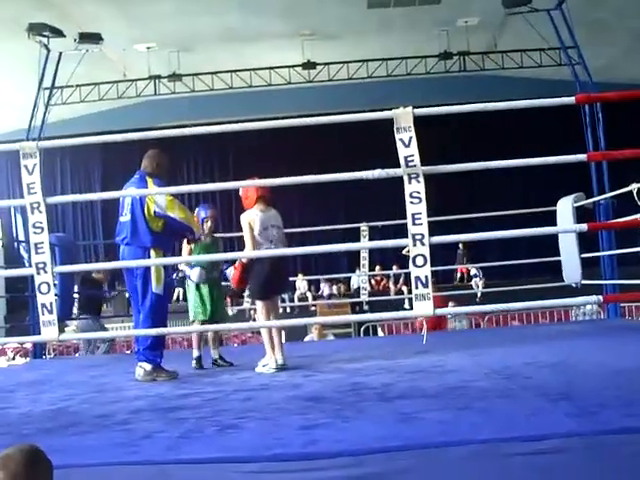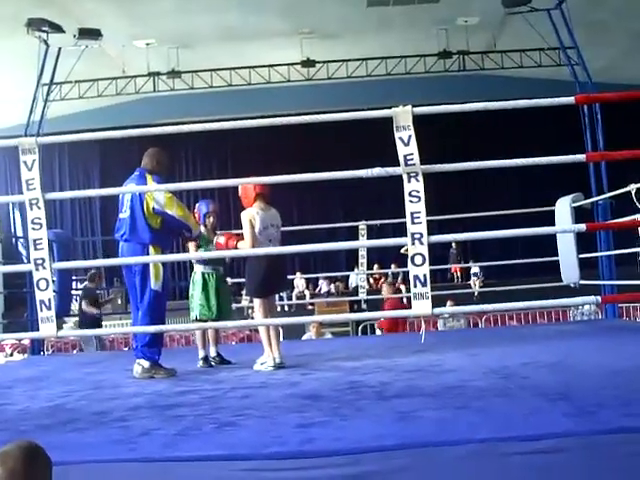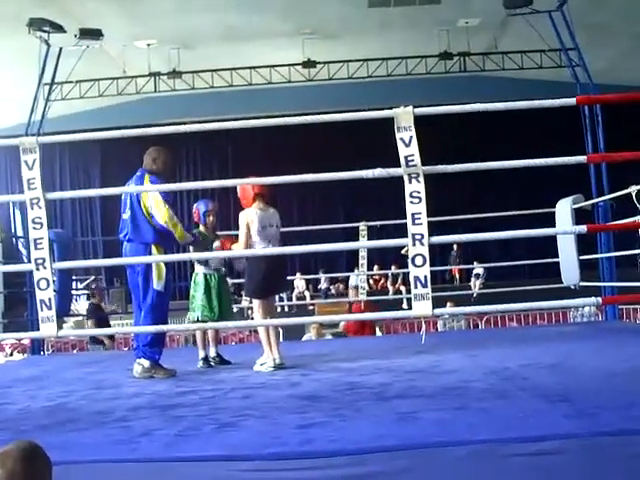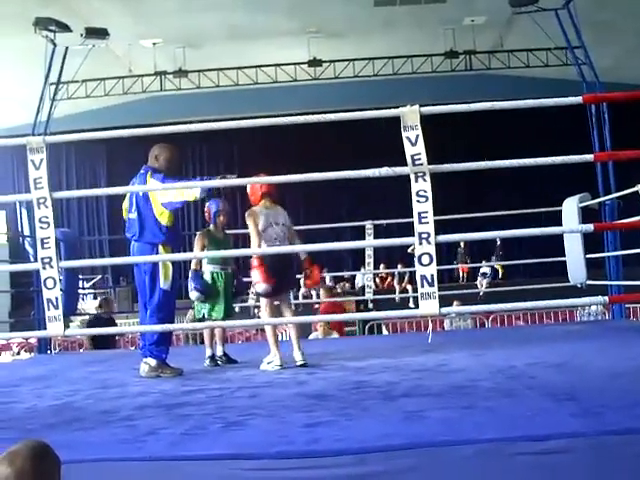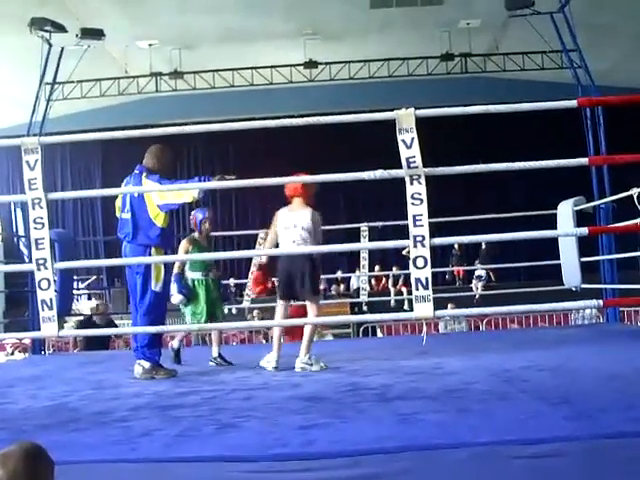
dt=0.5s
person 1, frame 1
left shoulder: (129, 187)
right shoulder: (152, 186)
right elbow: (177, 212)
left wrist: (179, 233)
right wrist: (195, 231)
left hip: (128, 252)
right hip: (147, 253)
left knee: (141, 310)
right knee: (153, 309)
left ankle: (143, 362)
right ankle: (150, 364)
person 1, frame 2
left shoulder: (129, 183)
right shoulder: (151, 183)
right elbow: (175, 210)
left wrist: (179, 232)
right wrist: (194, 230)
left hip: (128, 248)
right hip: (145, 251)
left knee: (140, 307)
right knee: (151, 307)
left ankle: (141, 359)
right ankle: (147, 361)
person 1, frame 3
left shoulder: (133, 183)
right shoulder: (151, 183)
right elbow: (164, 217)
right wrist: (188, 239)
left hip: (132, 248)
right hip: (148, 250)
left knee: (143, 307)
right knee: (154, 308)
left ankle: (142, 359)
right ankle: (147, 361)
person 1, frame 4
left shoulder: (137, 181)
right shoulder: (155, 181)
left elbow: (126, 210)
right elbow: (182, 189)
left hip: (140, 248)
right hip: (155, 250)
left knee: (149, 306)
right knee: (160, 307)
left ankle: (149, 358)
right ankle: (154, 360)
person 1, frame 5
left shoulder: (129, 182)
right shoulder: (151, 183)
left elbow: (119, 208)
right elbow: (181, 189)
right wrist: (209, 182)
left hip: (131, 248)
right hip: (148, 251)
left knee: (141, 307)
right knee: (151, 307)
left ankle: (142, 360)
right ankle: (148, 362)
person 2, frame 1
left shoulder: (247, 216)
right shoulder: (275, 213)
left elbow: (250, 248)
right elbow: (284, 243)
left hip: (260, 264)
right hip: (278, 263)
left knee: (263, 313)
right knee: (273, 311)
left ankle: (271, 359)
right ankle: (279, 356)
person 2, frame 2
left shoulder: (248, 214)
right shoulder: (274, 212)
left elbow: (249, 245)
right elbow: (277, 240)
left wrist: (231, 243)
left hip: (259, 262)
right hip: (276, 260)
left knee: (260, 310)
right knee: (270, 308)
left ankle: (269, 356)
right ankle: (276, 355)
person 2, frame 3
left shoulder: (246, 214)
right shoulder: (274, 213)
left elbow: (244, 246)
right elbow: (275, 239)
left hip: (258, 262)
right hip: (276, 261)
left knee: (260, 311)
right knee: (270, 309)
left ankle: (269, 358)
right ankle: (276, 355)
person 2, frame 4
left shoulder: (252, 213)
right shoulder: (282, 212)
left elbow: (255, 239)
right elbow: (295, 239)
left wrist: (256, 263)
right wrist: (307, 262)
left hip: (267, 260)
right hip: (285, 259)
left knee: (266, 310)
right knee: (286, 307)
left ankle: (275, 356)
right ankle: (298, 353)
person 2, frame 5
left shoulder: (280, 214)
right shoulder: (314, 215)
left elbow: (269, 243)
right elbow: (318, 245)
right wrist: (315, 264)
left hip: (285, 262)
right hip: (306, 262)
left knee: (281, 310)
right knee: (313, 310)
left ankle: (273, 356)
right ankle: (303, 357)
person 3, frame 1
left shoulder: (217, 242)
right shoulder: (190, 241)
right elbow: (182, 264)
right wrist: (189, 270)
left hip: (214, 283)
right hip: (197, 284)
left knee: (214, 320)
right knee: (200, 319)
left ankle: (216, 356)
right ankle: (196, 355)
person 3, frame 2
right shoulder: (195, 236)
left elbow: (225, 258)
right elbow: (194, 257)
right wrist: (208, 251)
left hip: (218, 278)
right hip: (202, 279)
left knee: (215, 317)
right knee: (202, 318)
left ankle: (214, 354)
right ankle: (202, 356)
person 3, frame 3
left shoulder: (218, 237)
right shoulder: (196, 236)
left elbow: (224, 255)
right wrist: (209, 257)
left hip: (218, 279)
right hip: (203, 279)
left knee: (215, 318)
right knee: (202, 319)
left ankle: (214, 354)
right ankle: (202, 356)
person 3, frame 4
left shoulder: (227, 237)
right shoulder: (203, 236)
right elbow: (196, 260)
left wrist: (235, 279)
right wrist: (194, 280)
left hip: (225, 279)
right hip: (209, 278)
left knee: (222, 317)
right knee: (210, 318)
left ankle: (220, 353)
right ankle: (209, 355)
person 3, frame 5
left shoulder: (209, 244)
right shoulder: (187, 242)
right elbow: (178, 265)
left wrist: (218, 283)
right wrist: (177, 284)
left hip: (209, 284)
right hip: (193, 284)
left knee: (216, 319)
right knee: (194, 321)
left ankle: (216, 355)
right ankle: (175, 345)
